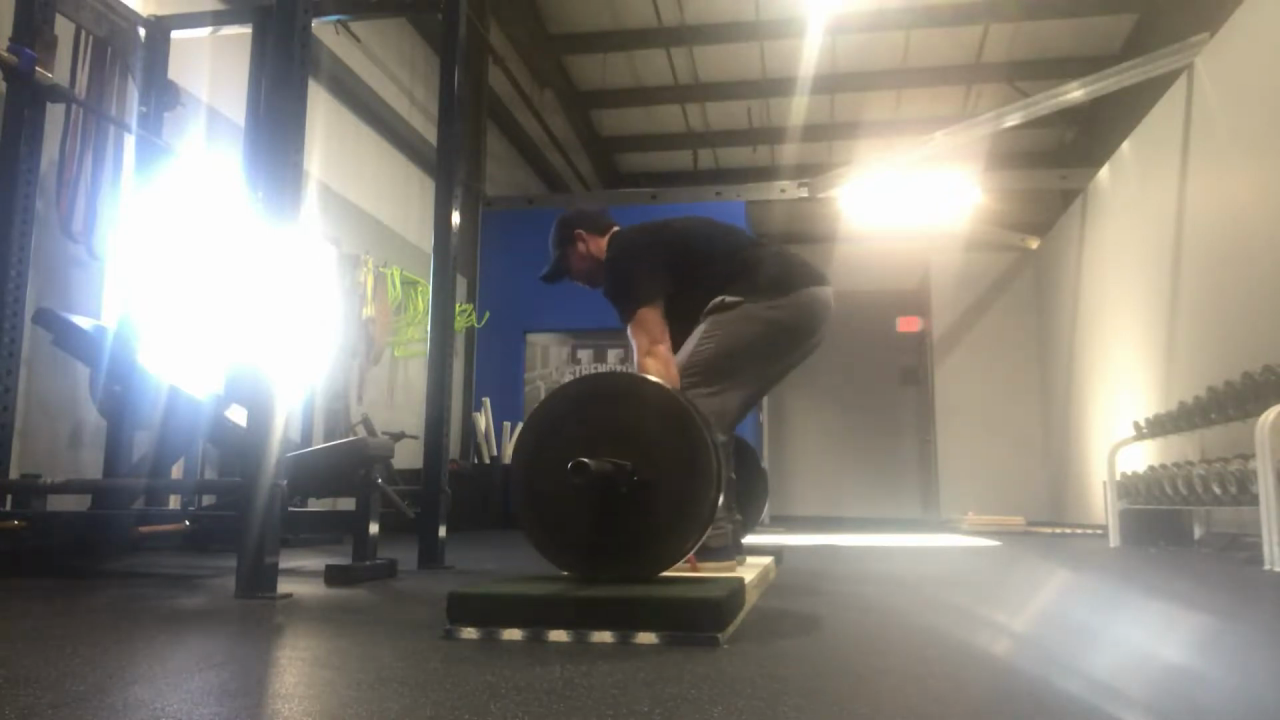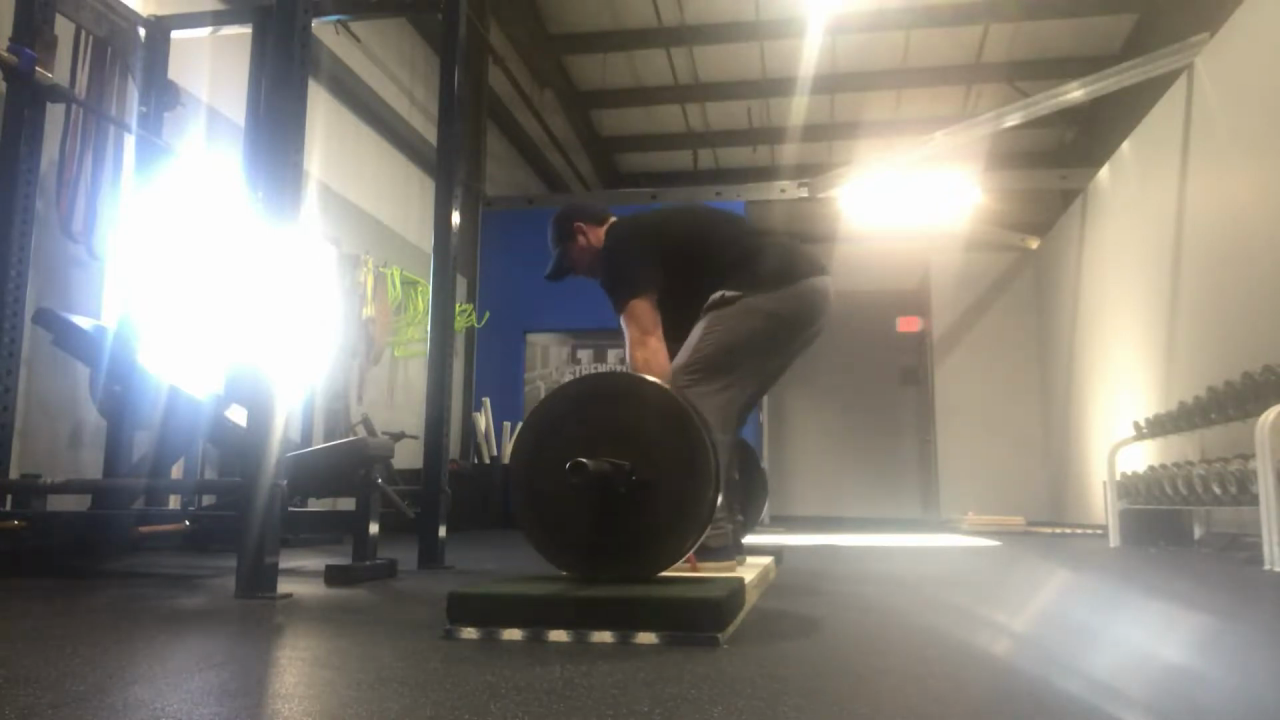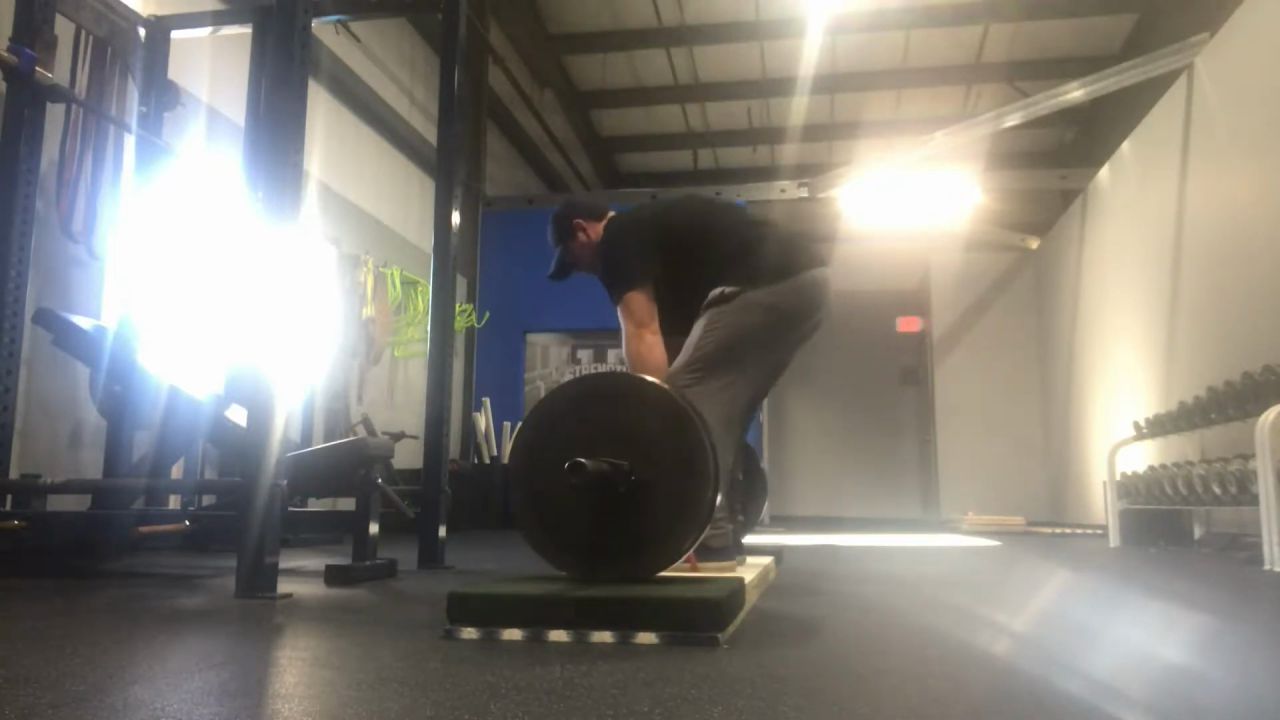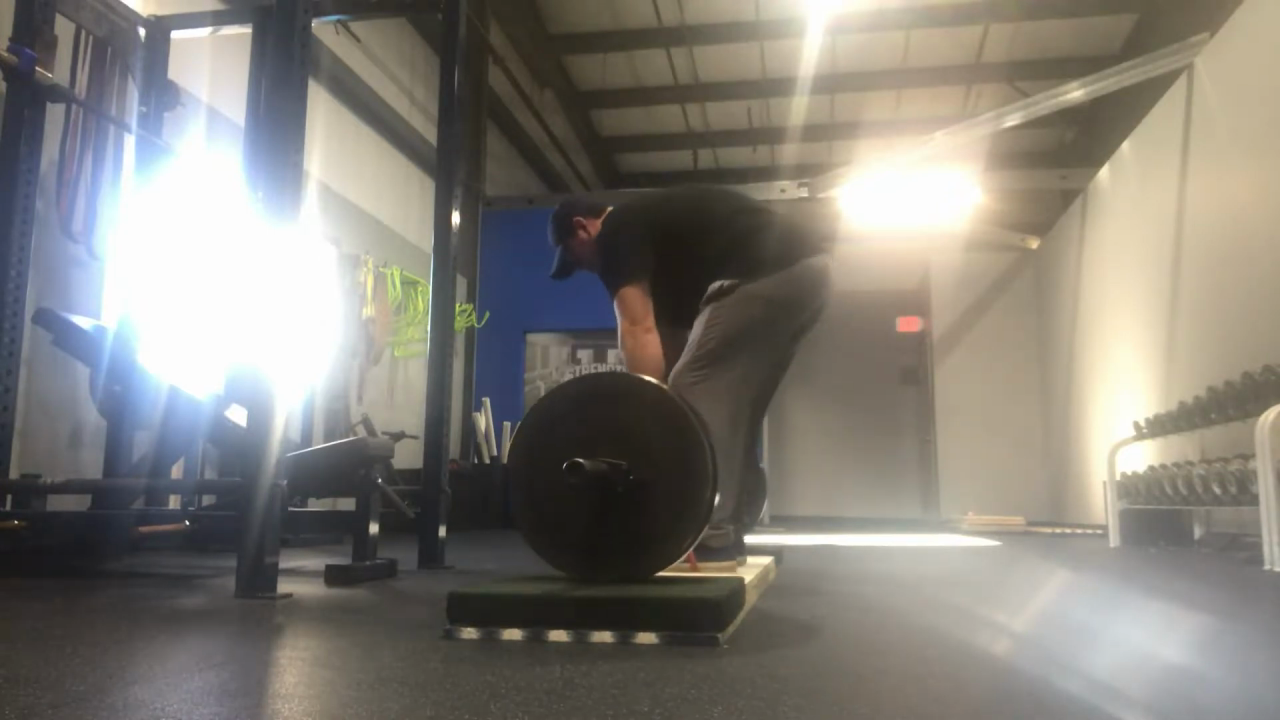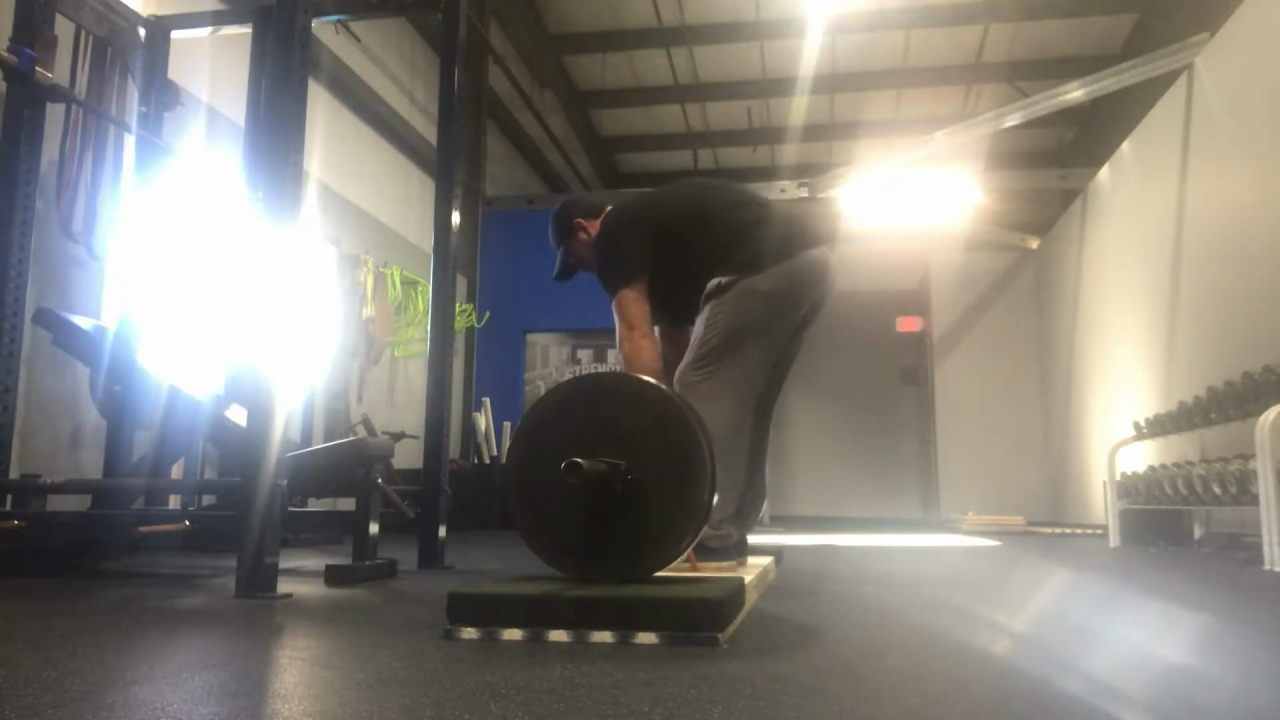
dt=0.1s
person 1, frame 1
left shoulder: (625, 255)
right shoulder: (649, 249)
left elbow: (654, 354)
right elbow: (667, 349)
left hip: (779, 300)
right hip: (804, 298)
right knee: (703, 406)
left ankle: (708, 542)
right ankle: (722, 536)
person 1, frame 2
left shoulder: (621, 245)
right shoulder: (648, 238)
left elbow: (646, 341)
right elbow: (666, 341)
left hip: (772, 289)
right hip: (803, 286)
left knee: (689, 398)
right knee: (712, 404)
left ankle: (708, 542)
right ankle: (722, 534)
person 1, frame 3
left shoulder: (619, 239)
right shoulder: (650, 233)
left elbow: (643, 335)
right elbow: (668, 335)
left hip: (772, 284)
right hip: (802, 279)
left knee: (691, 395)
right knee: (714, 400)
left ankle: (708, 542)
right ankle: (719, 535)
person 1, frame 4
left shoulder: (617, 233)
right shoulder: (654, 228)
left elbow: (639, 331)
right elbow: (671, 332)
left hip: (769, 272)
right hip: (806, 263)
left knee: (699, 392)
right knee: (735, 403)
left ankle: (710, 543)
right ankle: (725, 534)
person 1, frame 5
left shoulder: (616, 232)
right shoulder: (656, 226)
left elbow: (636, 333)
right elbow: (672, 330)
left hip: (769, 266)
right hip: (806, 258)
left knee: (703, 390)
right knee: (738, 402)
left ankle: (711, 542)
right ankle: (728, 533)
